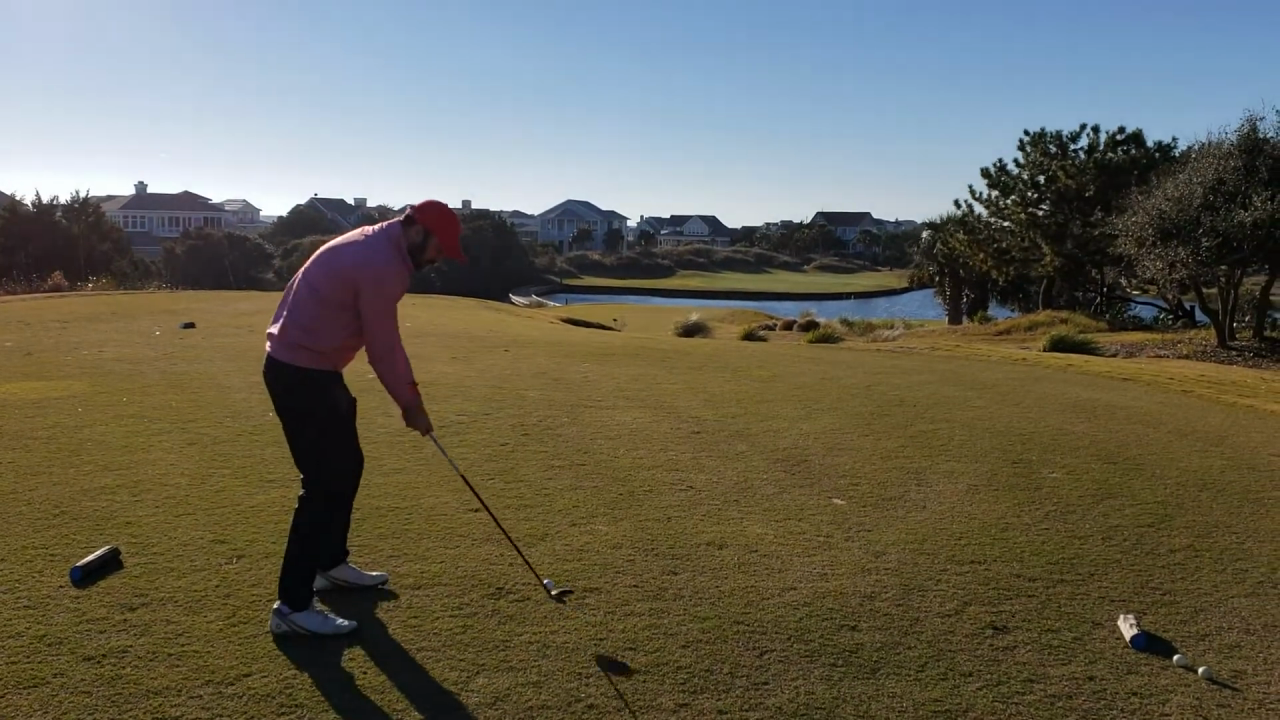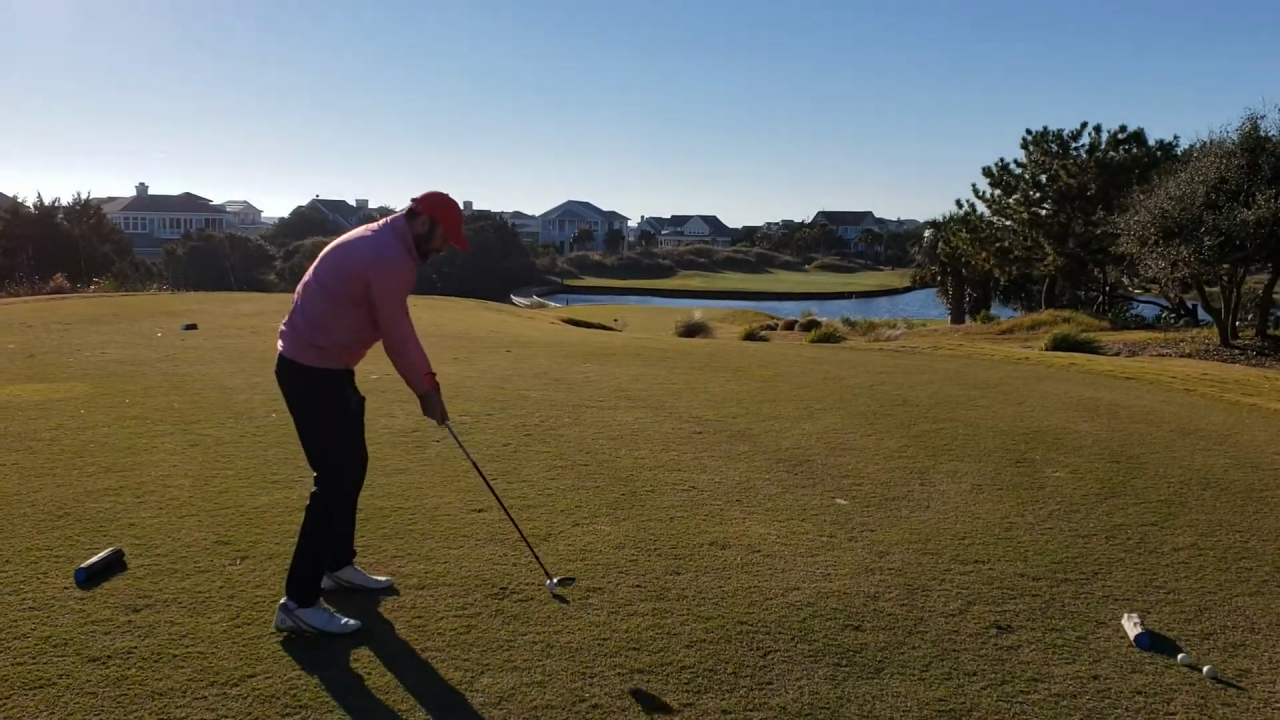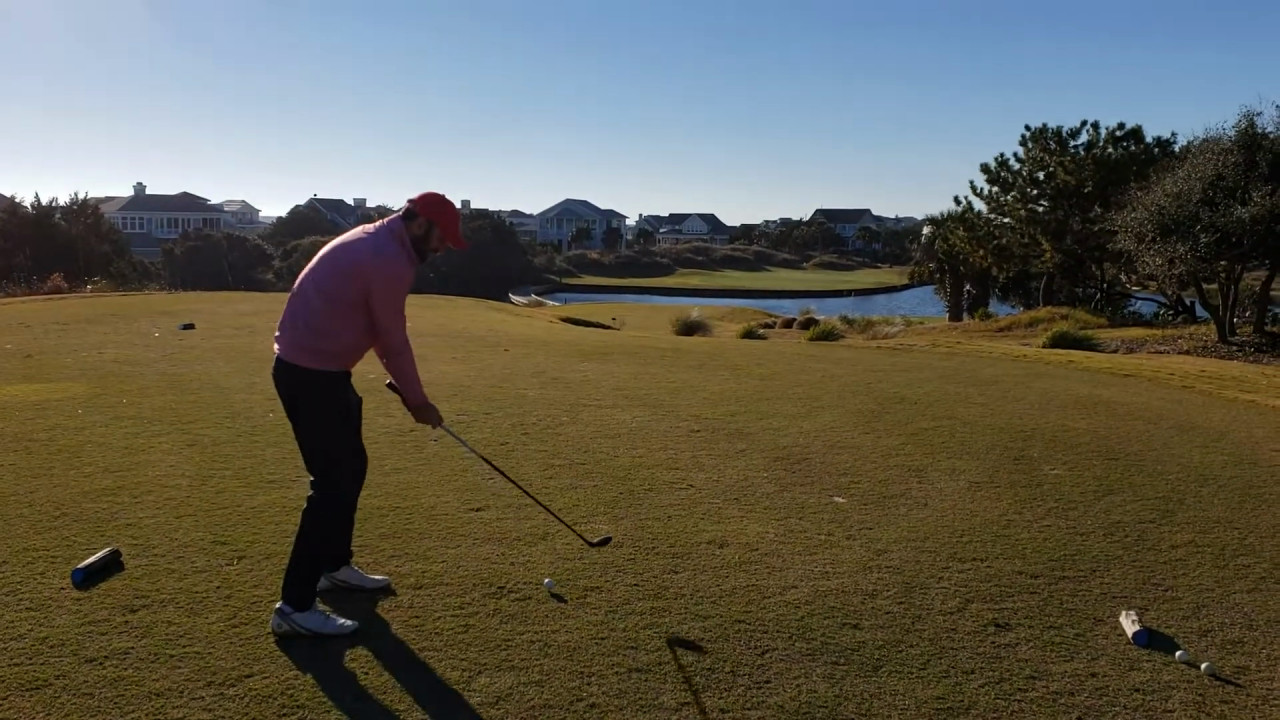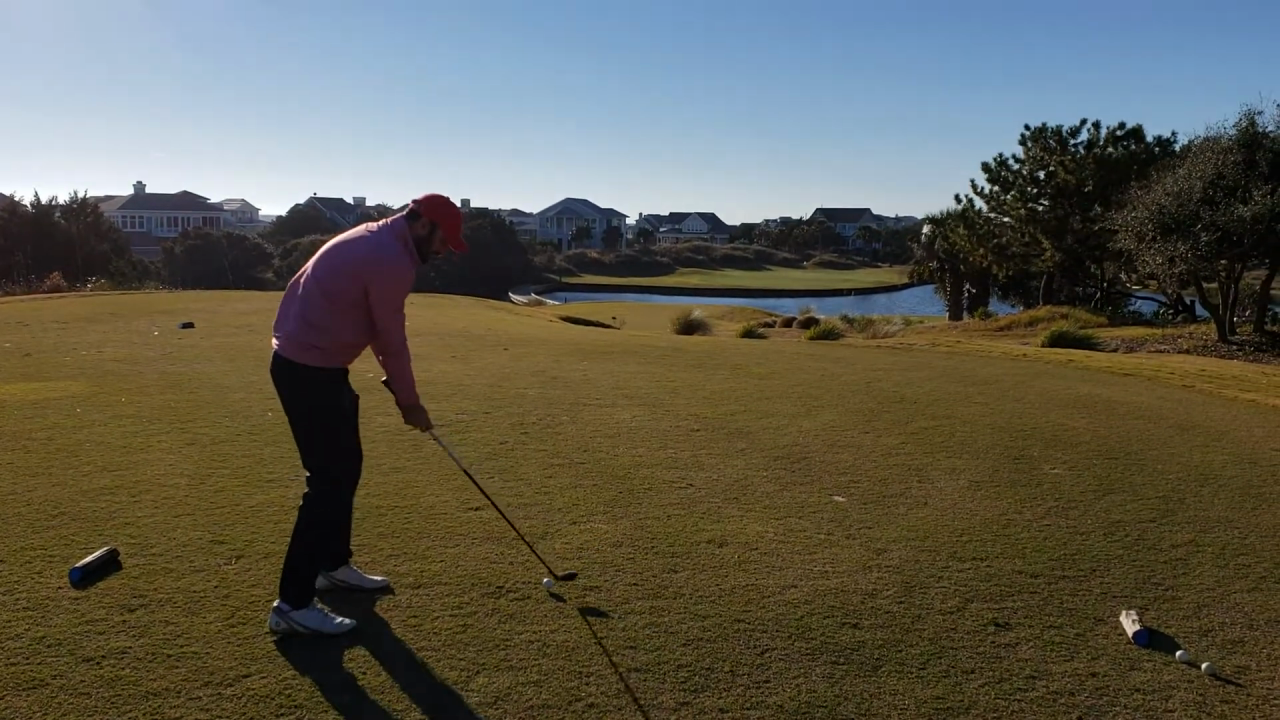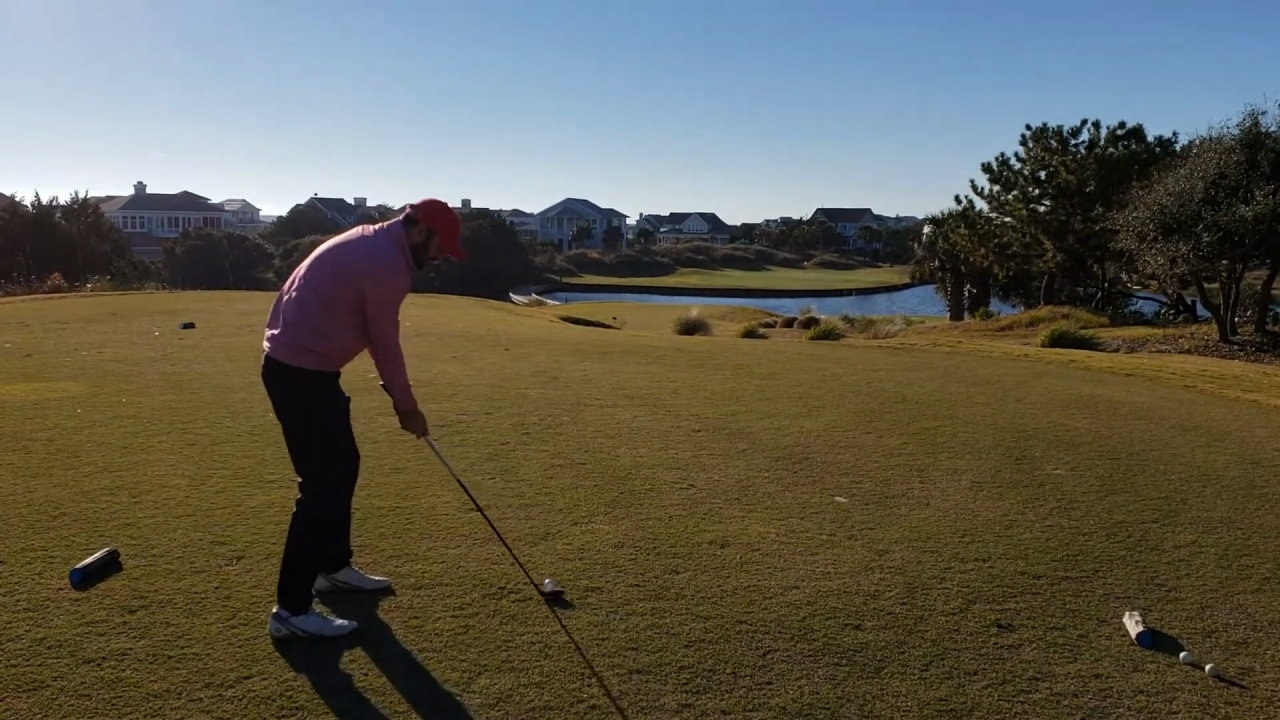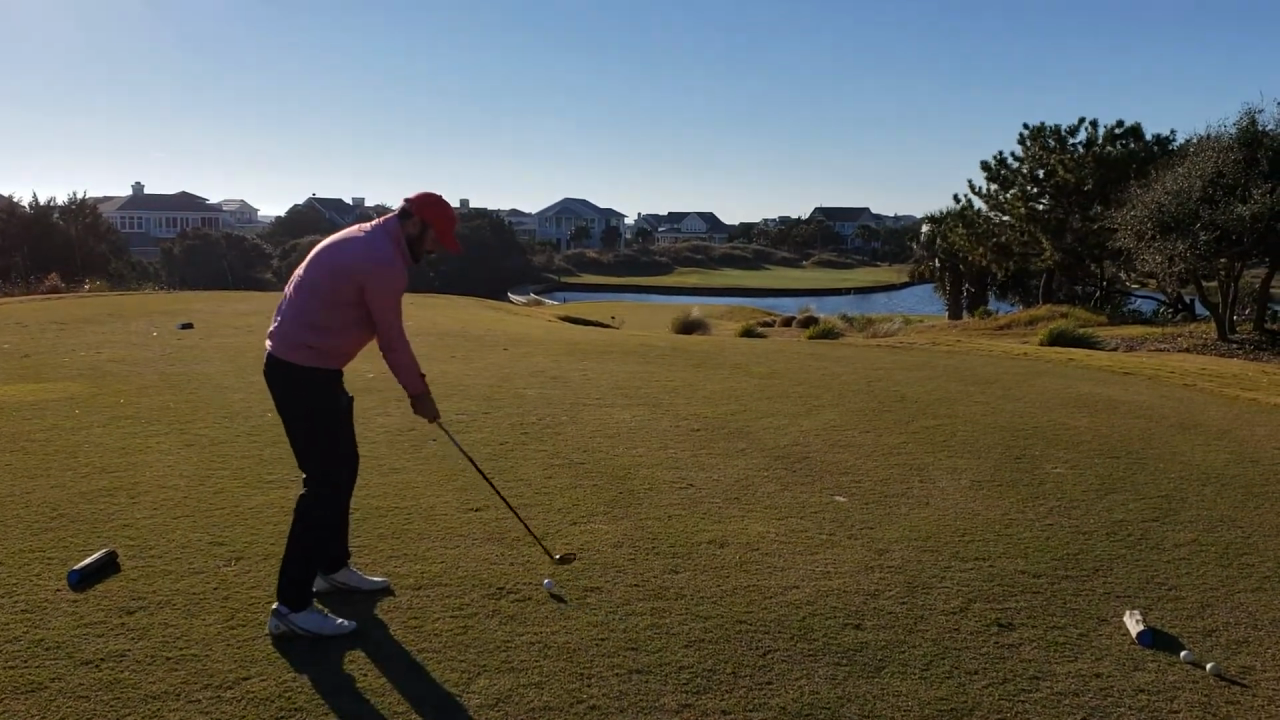
dt=0.4s
person 1, frame 1
left shoulder: (378, 249)
right shoulder: (381, 264)
left elbow: (386, 335)
right elbow: (381, 349)
left wrist: (410, 390)
right wrist: (409, 403)
left hip: (312, 367)
right hip: (299, 371)
left knee: (346, 466)
right knee: (325, 481)
left ankle: (330, 563)
right ankle: (292, 605)
person 1, frame 2
left shoulder: (380, 243)
right shoulder: (390, 259)
left elbow: (400, 328)
right elbow: (397, 339)
left wrist: (429, 378)
right wrist: (426, 393)
left hip: (319, 365)
right hip: (313, 371)
left knee: (350, 467)
right knee: (336, 479)
left ankle: (337, 565)
right ankle: (298, 602)
person 1, frame 3
left shoulder: (373, 242)
right shoulder: (389, 262)
left elbow: (382, 334)
right elbow: (395, 341)
left wrist: (407, 389)
right wrist: (418, 400)
left hip: (312, 366)
right hip: (312, 374)
left knee: (349, 468)
right knee: (333, 482)
left ankle: (334, 565)
right ankle: (295, 605)
person 1, frame 4
left shoulder: (375, 240)
right shoulder: (392, 261)
left elbow: (379, 331)
right elbow: (393, 341)
left wrist: (400, 389)
right wrist: (410, 401)
left hip: (307, 362)
right hip: (310, 370)
left knee: (345, 467)
right knee: (330, 480)
left ankle: (332, 564)
right ankle: (292, 604)
person 1, frame 5
left shoulder: (371, 243)
right shoulder: (387, 265)
left elbow: (375, 337)
right elbow: (385, 346)
left wrist: (401, 395)
right wrist: (407, 406)
left hip: (299, 364)
right hip: (300, 371)
left knee: (342, 466)
right knee: (323, 483)
left ankle: (333, 566)
right ankle: (291, 609)
person 1, frame 6
left shoulder: (367, 241)
right shoulder: (383, 260)
left elbow: (383, 333)
right elbow: (392, 339)
left wrist: (416, 381)
right wrist: (419, 393)
left hip: (301, 363)
right hip: (303, 370)
left knee: (341, 467)
right knee: (325, 480)
left ankle: (332, 568)
right ankle: (291, 606)
